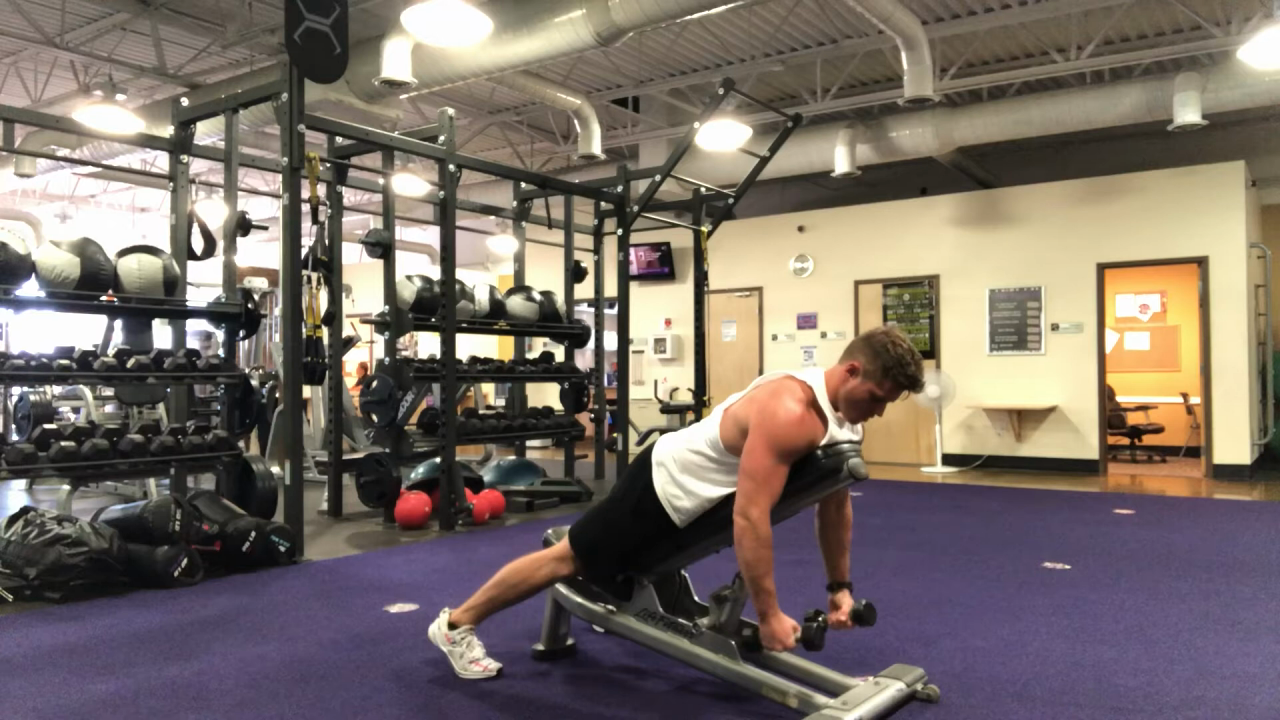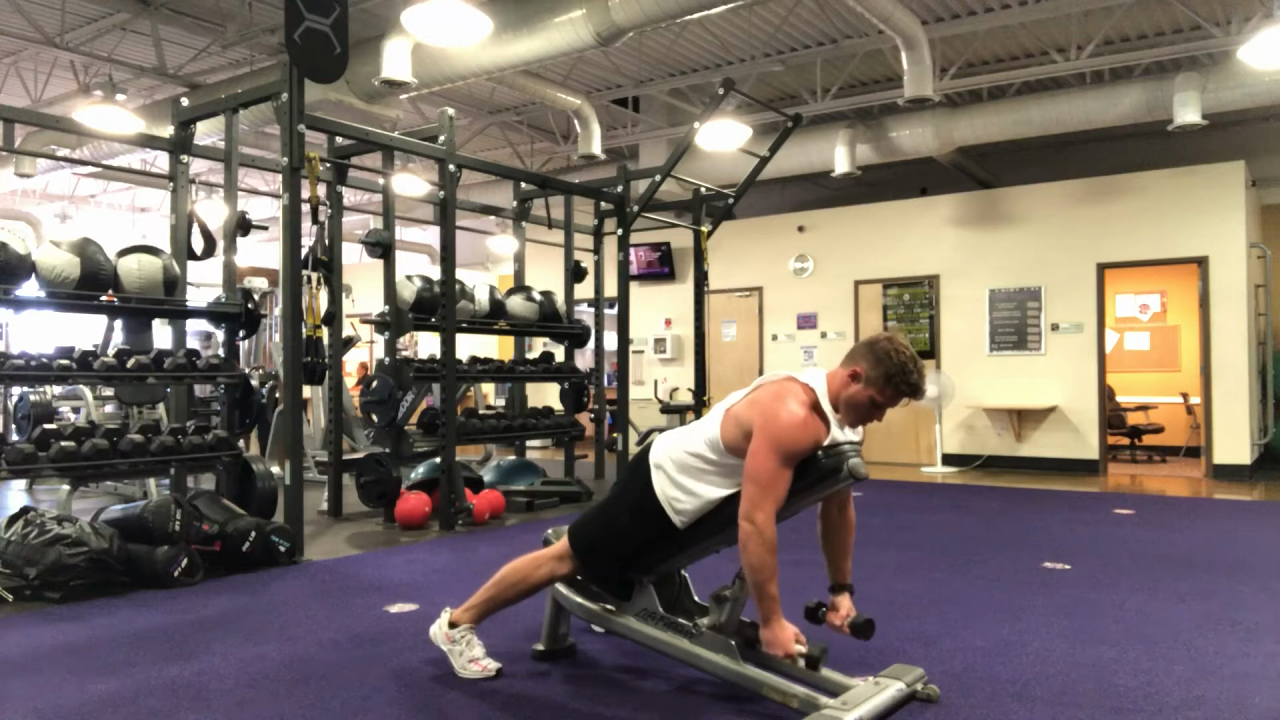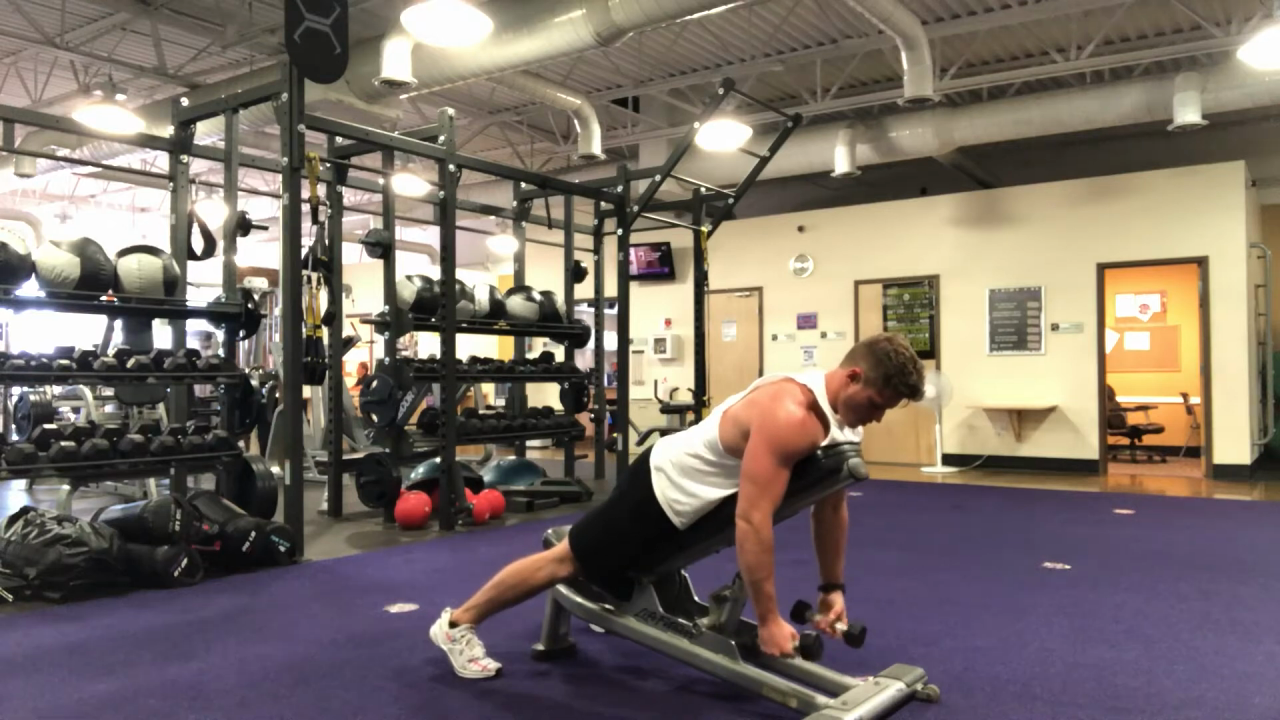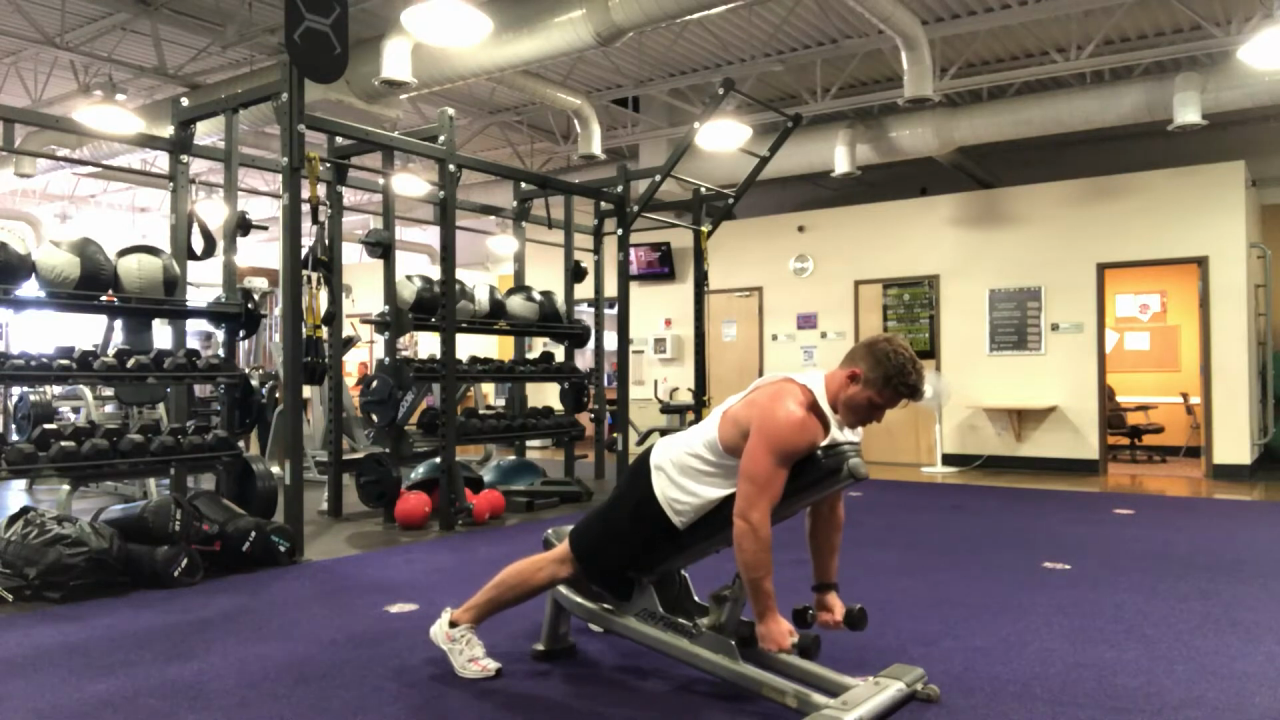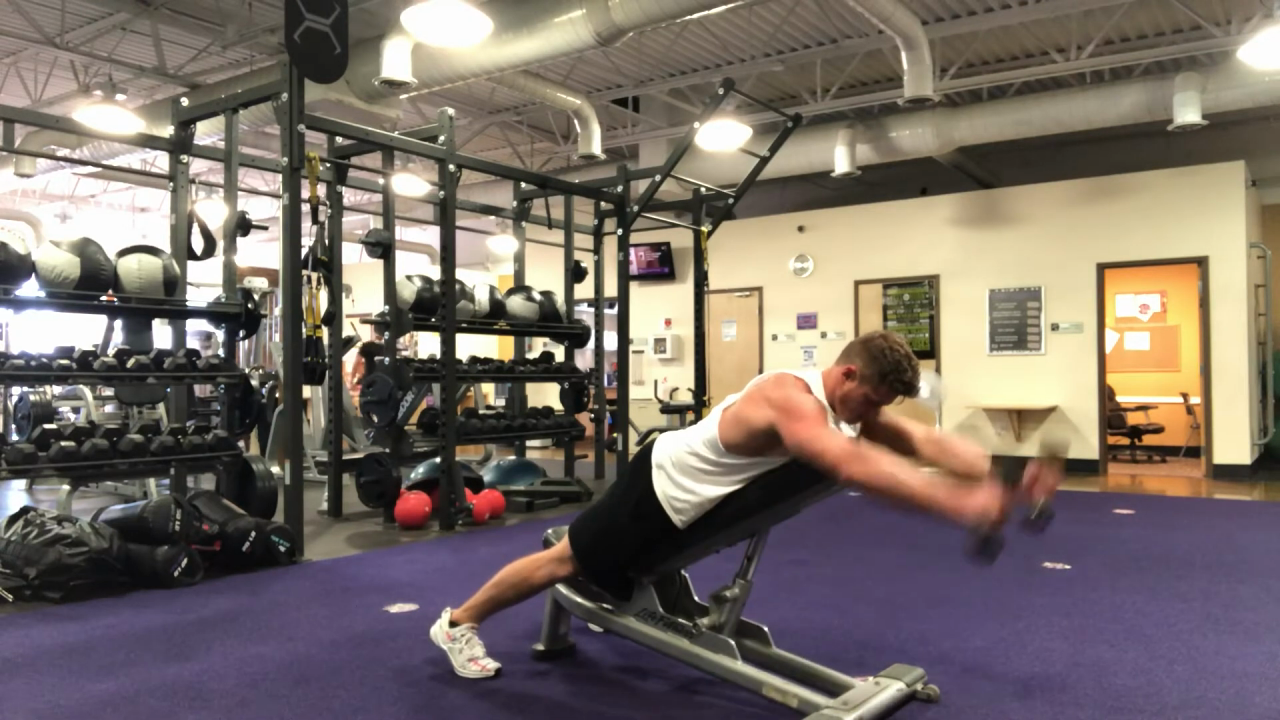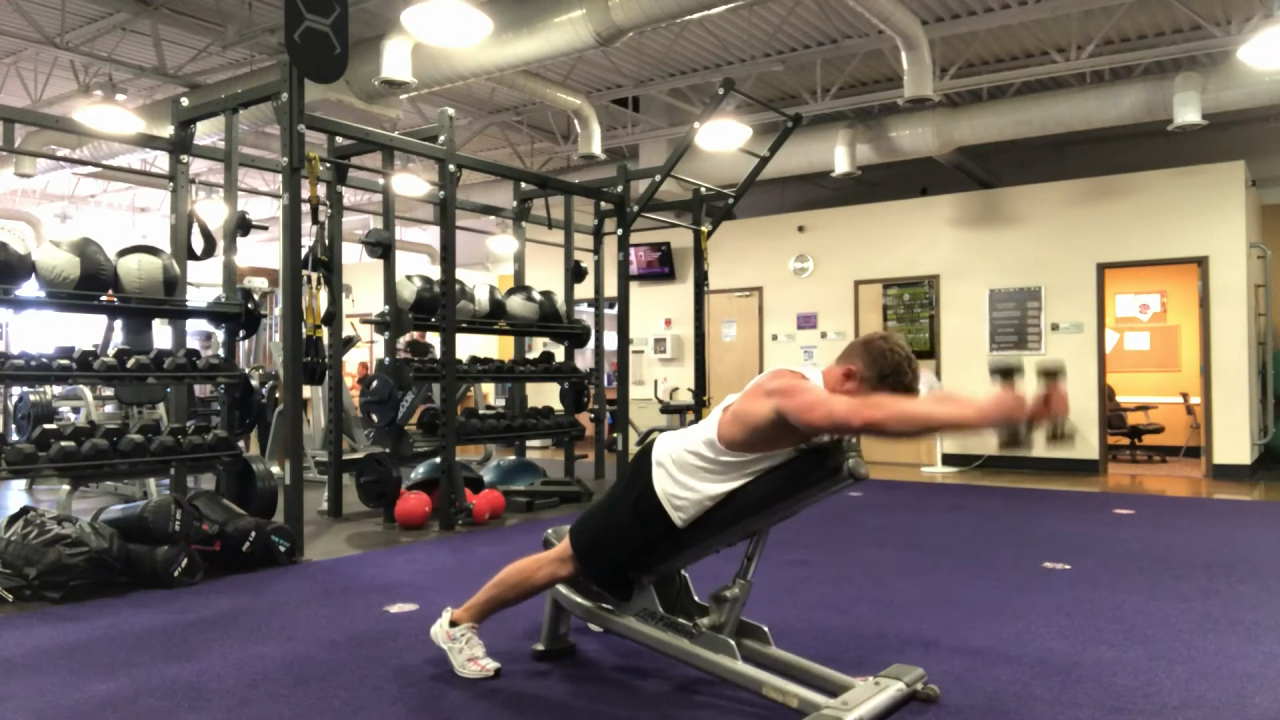
dt=0.7s
person 1, frame 1
left shoulder: (844, 415)
right shoulder: (790, 413)
left elbow: (835, 506)
right elbow: (749, 517)
left wrist: (840, 586)
right wrist: (769, 615)
left hip: (693, 493)
right hip: (665, 487)
right knee: (572, 557)
right ankle: (457, 625)
person 1, frame 2
left shoulder: (843, 413)
right shoulder: (792, 416)
left elbow: (837, 508)
right elbow: (755, 521)
left wrist: (841, 589)
right wrist: (772, 621)
left hip: (693, 492)
right hip: (664, 486)
right knee: (570, 556)
right ankle: (457, 622)
person 1, frame 3
left shoulder: (841, 415)
right shoulder: (790, 416)
left elbow: (831, 507)
right elbow: (752, 519)
left wrist: (832, 588)
right wrist: (769, 620)
left hip: (693, 500)
right hip: (664, 492)
right knee: (569, 559)
right ankle: (458, 623)
person 1, frame 4
left shoulder: (840, 414)
right shoulder: (790, 416)
left elbow: (827, 507)
right elbow: (749, 519)
left wrist: (826, 588)
right wrist: (766, 617)
left hip: (690, 502)
right hip: (662, 492)
right knee: (569, 561)
right ankle: (459, 623)
person 1, frame 5
left shoulder: (844, 400)
right shoulder: (791, 402)
left elbow: (924, 441)
right elbow: (857, 466)
left wrist: (1001, 478)
right wrist: (963, 505)
left hip: (693, 504)
right hip: (662, 489)
left knee: (611, 565)
right knee: (568, 561)
right ankle: (458, 624)
person 1, frame 6
left shoulder: (837, 401)
right shoulder: (792, 394)
left elbow: (921, 406)
right elbow: (875, 416)
left wrist: (1025, 407)
right wrist: (991, 411)
left hip: (696, 501)
right hip: (662, 488)
left knee: (607, 560)
right knee: (570, 560)
right ankle: (459, 623)
